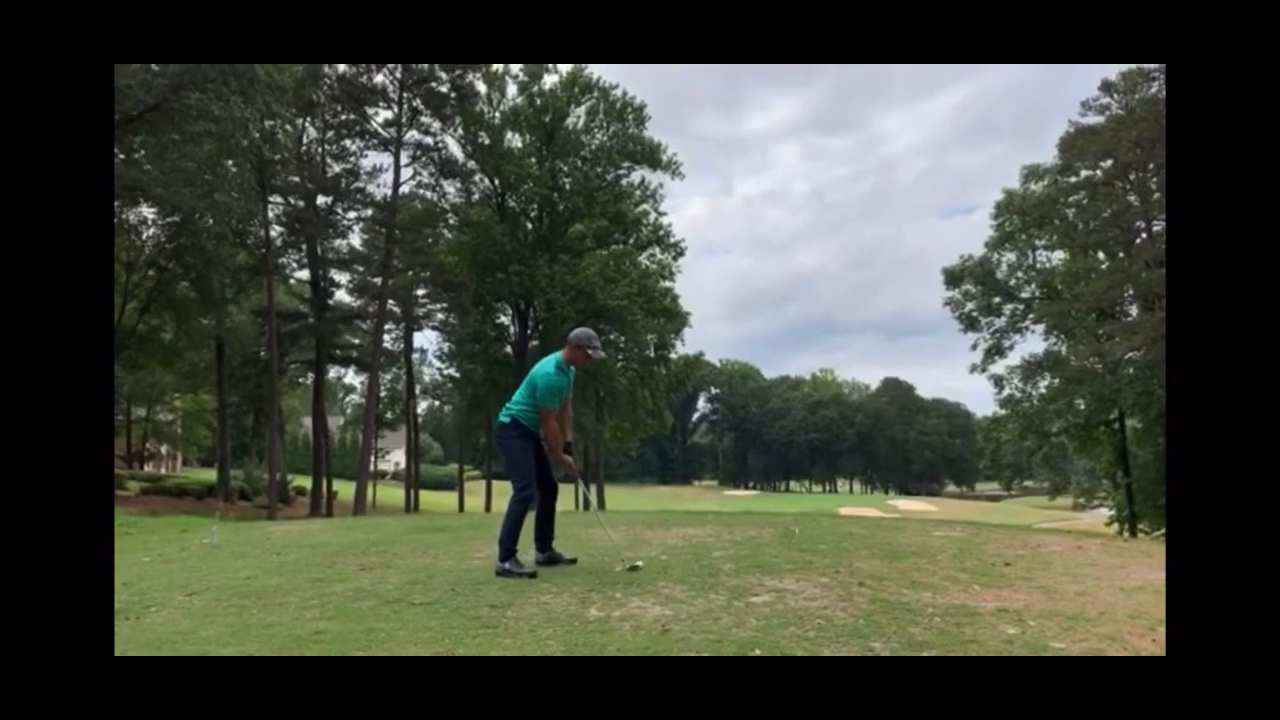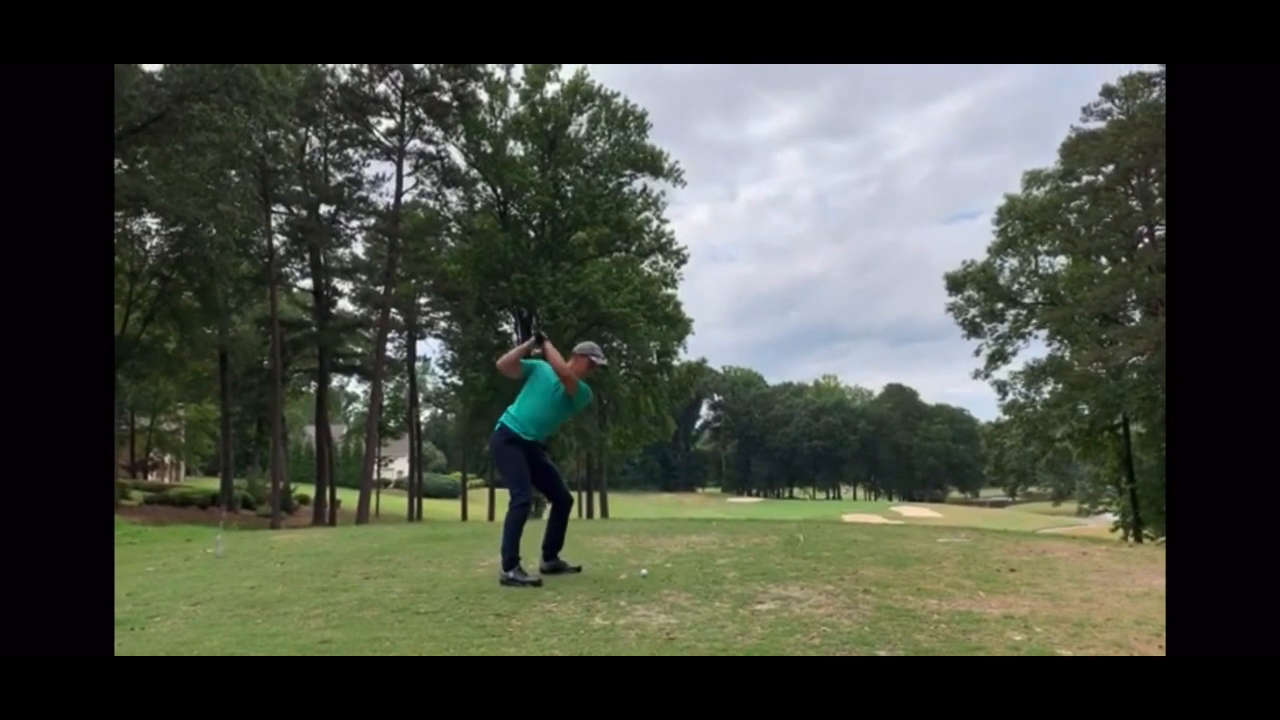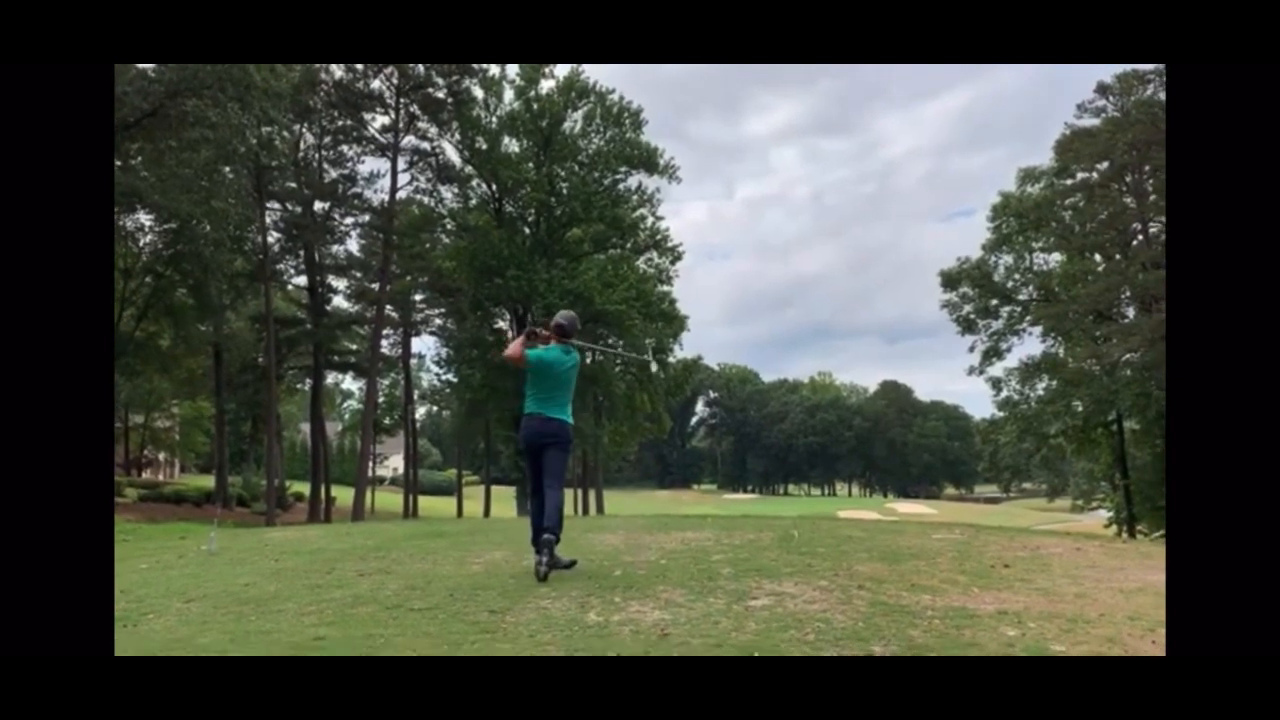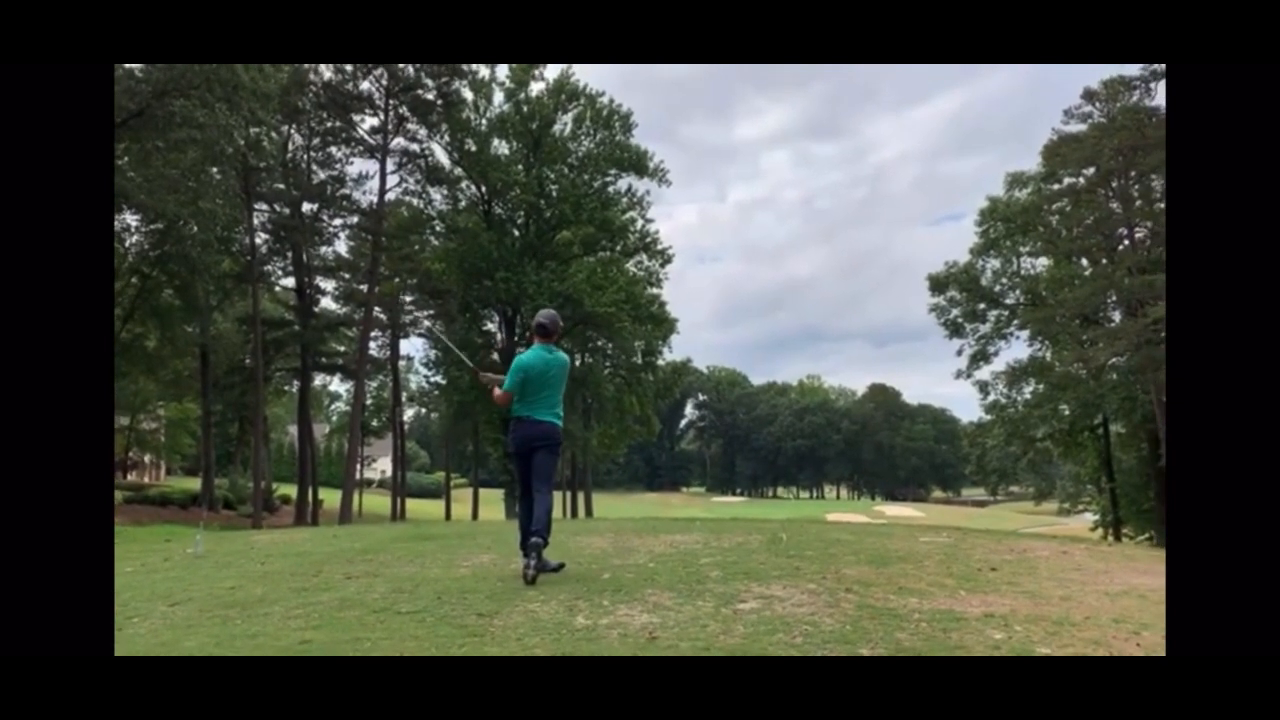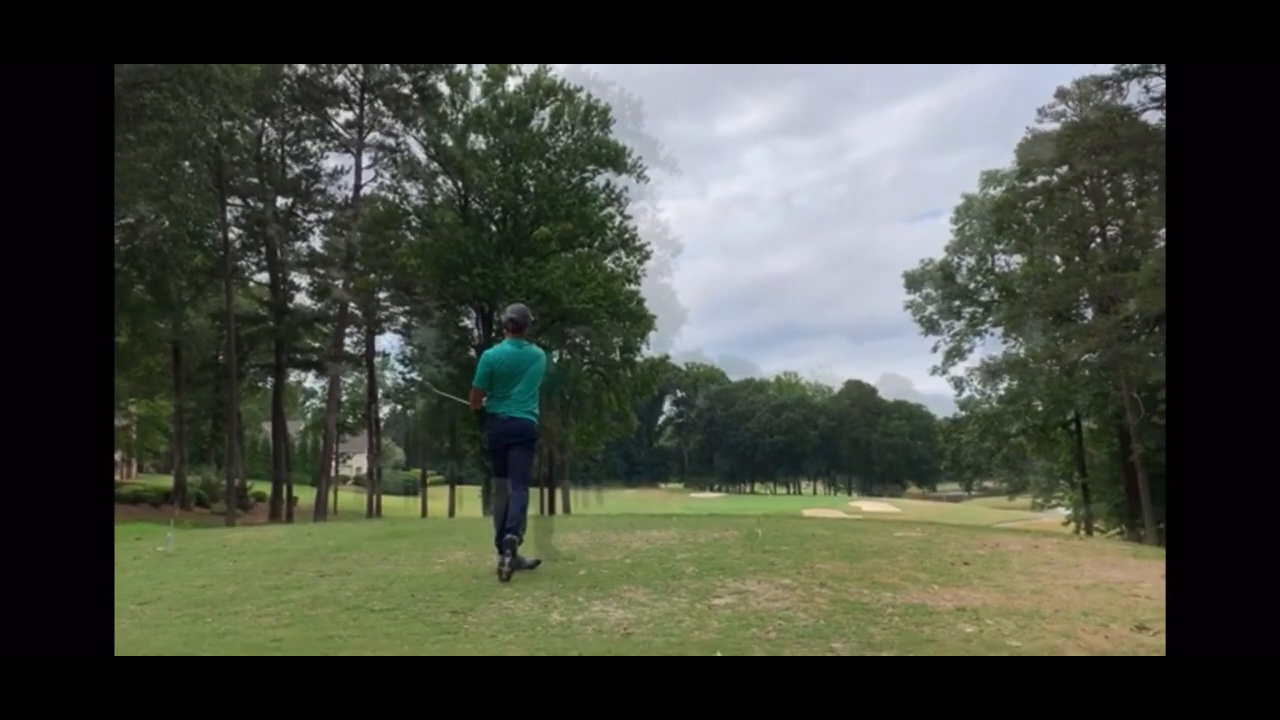
dt=1s
person 1, frame 1
left shoulder: (569, 371)
right shoulder: (550, 374)
left elbow: (565, 410)
right elbow: (549, 421)
left wrist: (567, 447)
right wrist: (559, 457)
left hip: (529, 432)
right hip: (513, 429)
left knee: (549, 488)
right knee: (526, 491)
left ankle: (544, 551)
right ankle: (505, 560)
person 1, frame 2
left shoulder: (582, 392)
right shoulder: (538, 368)
left elbow: (564, 374)
right elbow: (502, 366)
left wrist: (546, 343)
right wrist: (531, 343)
left hip: (533, 446)
right hip: (508, 438)
left knee: (563, 499)
right knee: (522, 499)
left ankle: (550, 559)
right ankle: (509, 568)
person 1, frame 3
left shoulder: (545, 357)
right shoulder: (573, 357)
left elbow: (511, 354)
left wrist: (527, 336)
right wrist: (540, 342)
left hip: (532, 426)
right hip: (559, 428)
left knee: (537, 490)
right knee: (553, 487)
left ankle: (542, 551)
right ankle: (549, 537)
person 1, frame 4
left shoulder: (523, 360)
right shoulder: (563, 361)
left elbow: (504, 400)
left wrist: (495, 387)
right wrist: (500, 379)
left hip: (522, 429)
right hip: (549, 430)
left knee: (525, 493)
right knee: (542, 490)
left ankle: (530, 553)
right ankle: (537, 542)
person 1, frame 5
left shoulder: (490, 356)
right shoulder: (539, 356)
left elbow: (475, 399)
left wrist: (482, 404)
left hip: (497, 425)
right hip: (525, 425)
left knee: (502, 487)
right knee: (519, 486)
left ankle: (506, 551)
right ankle: (511, 539)
